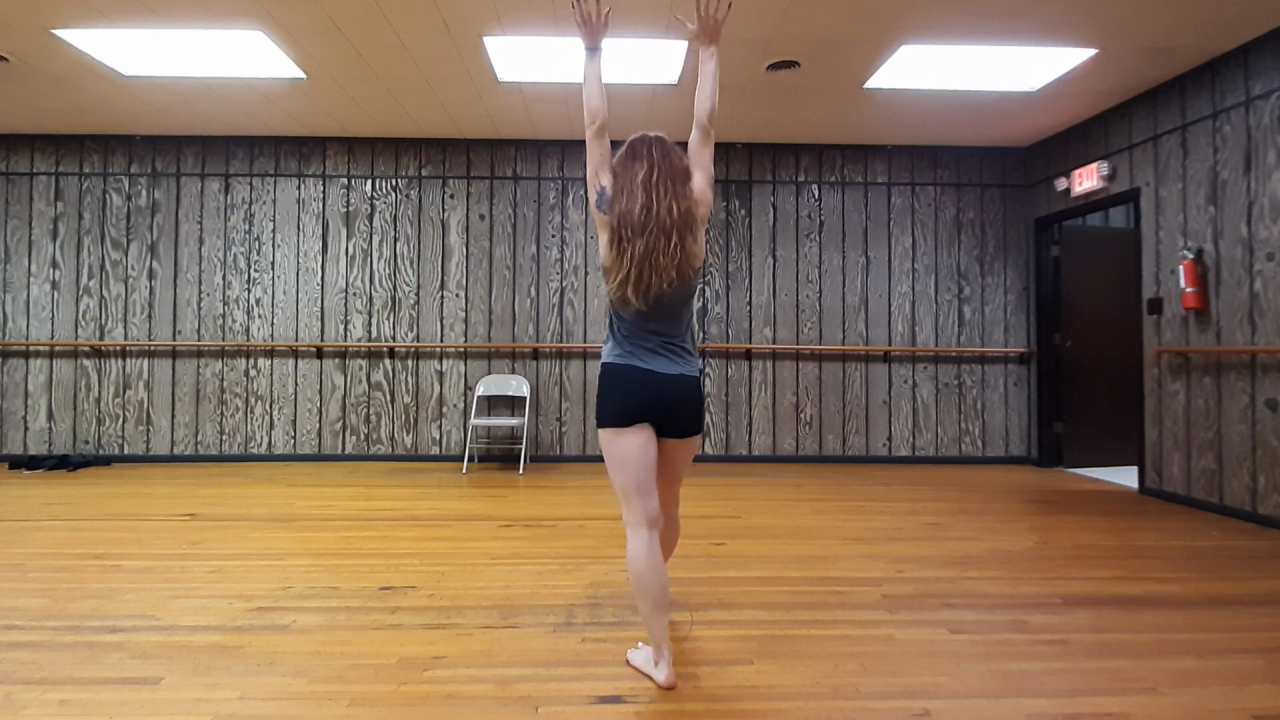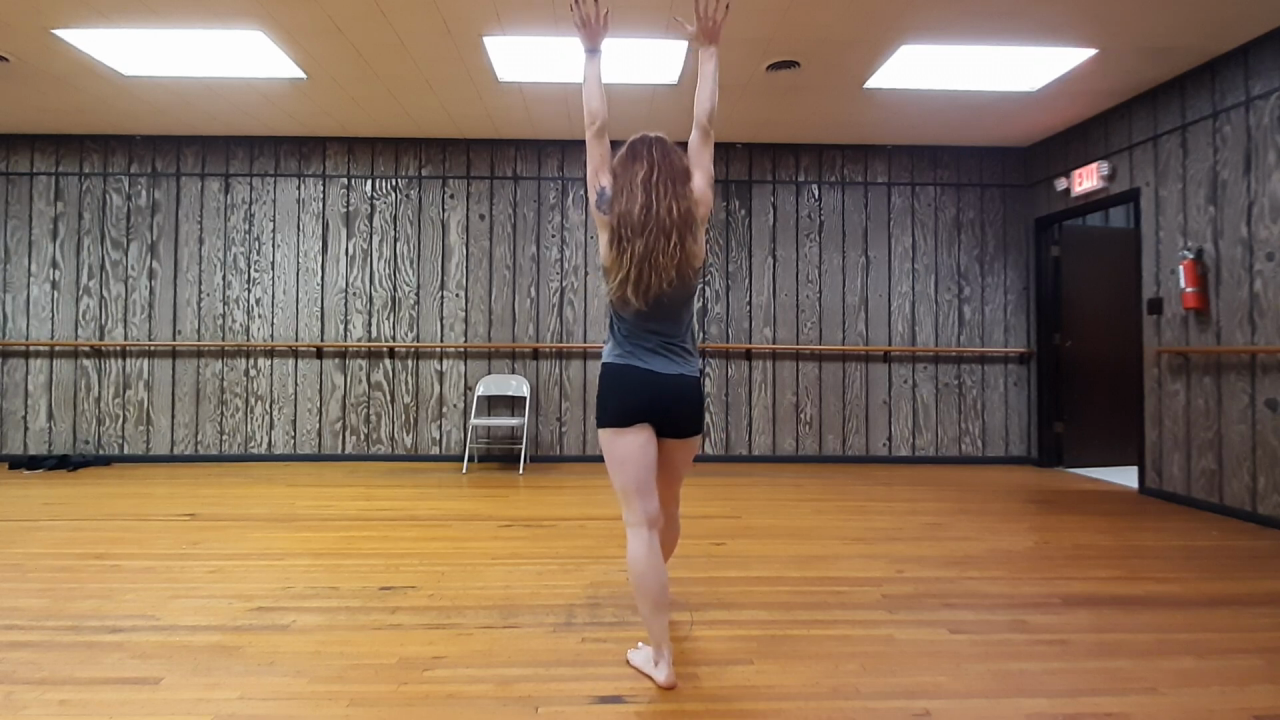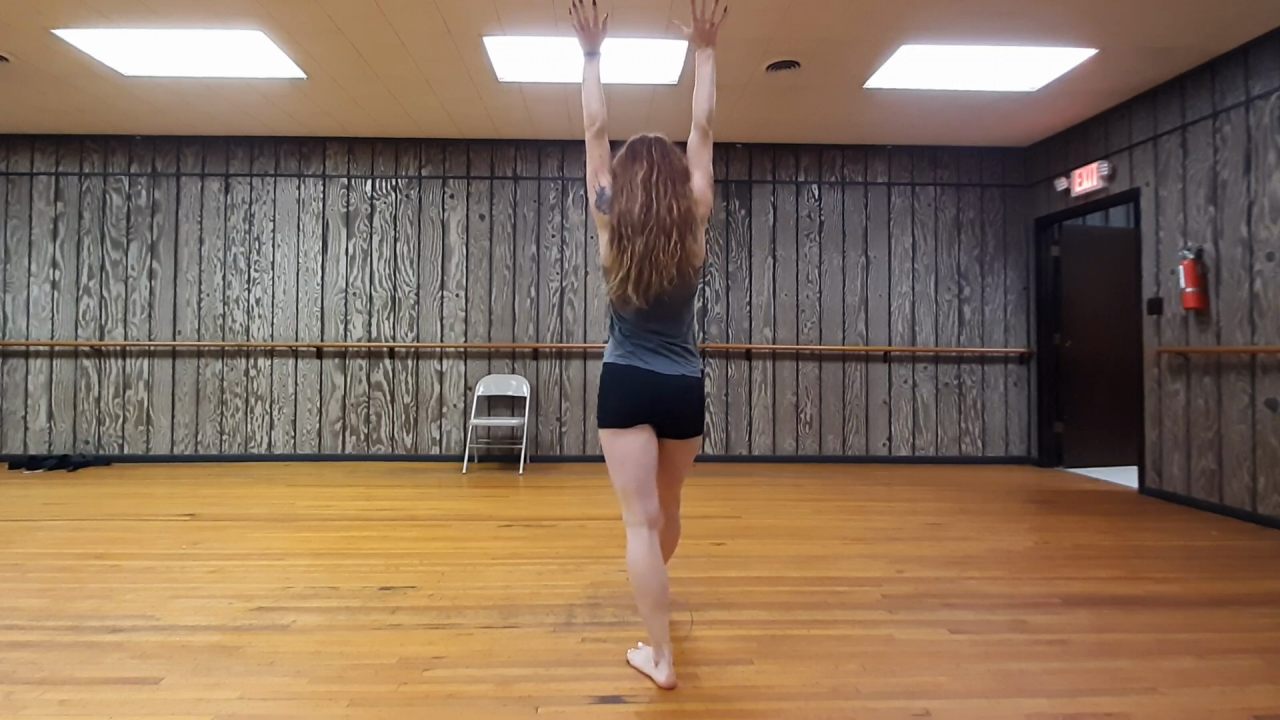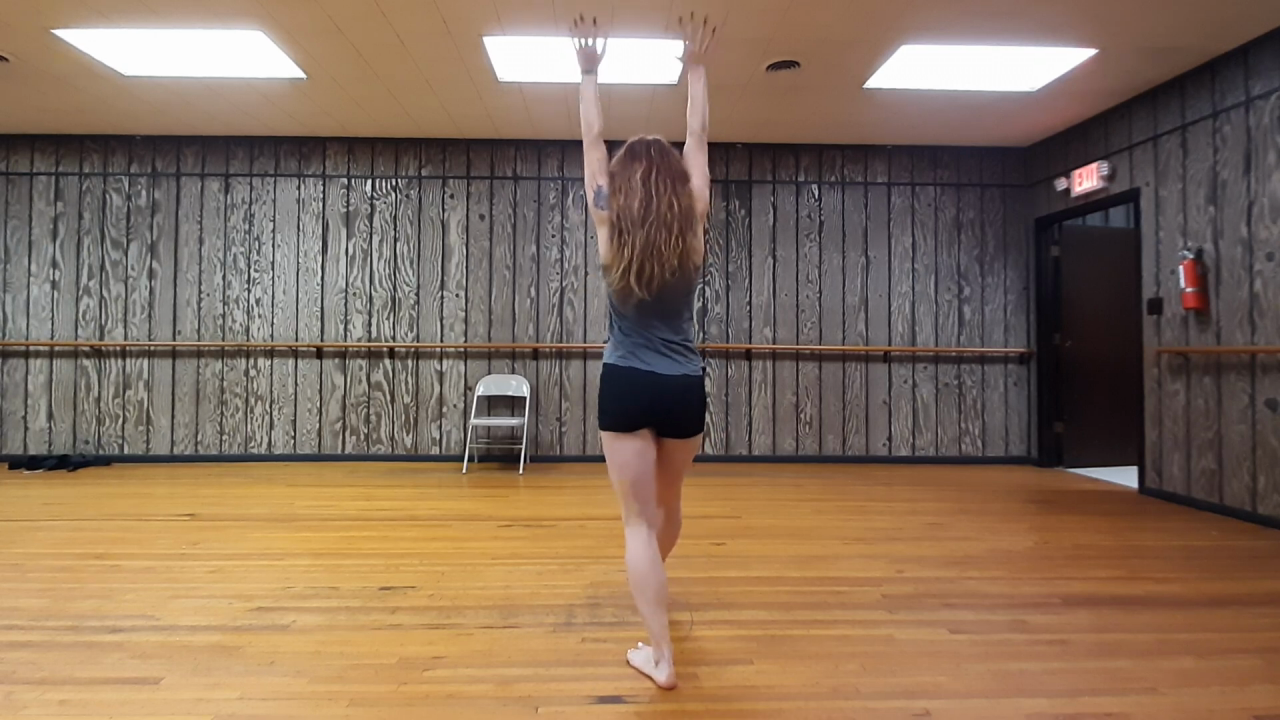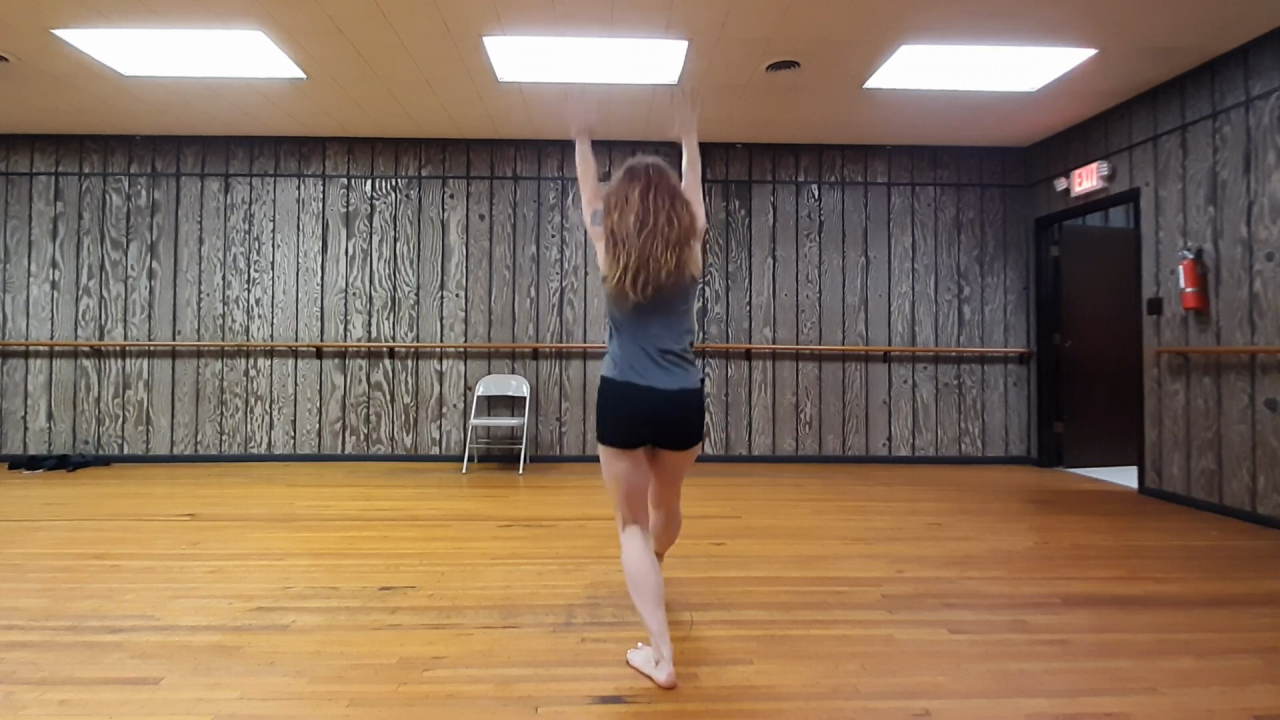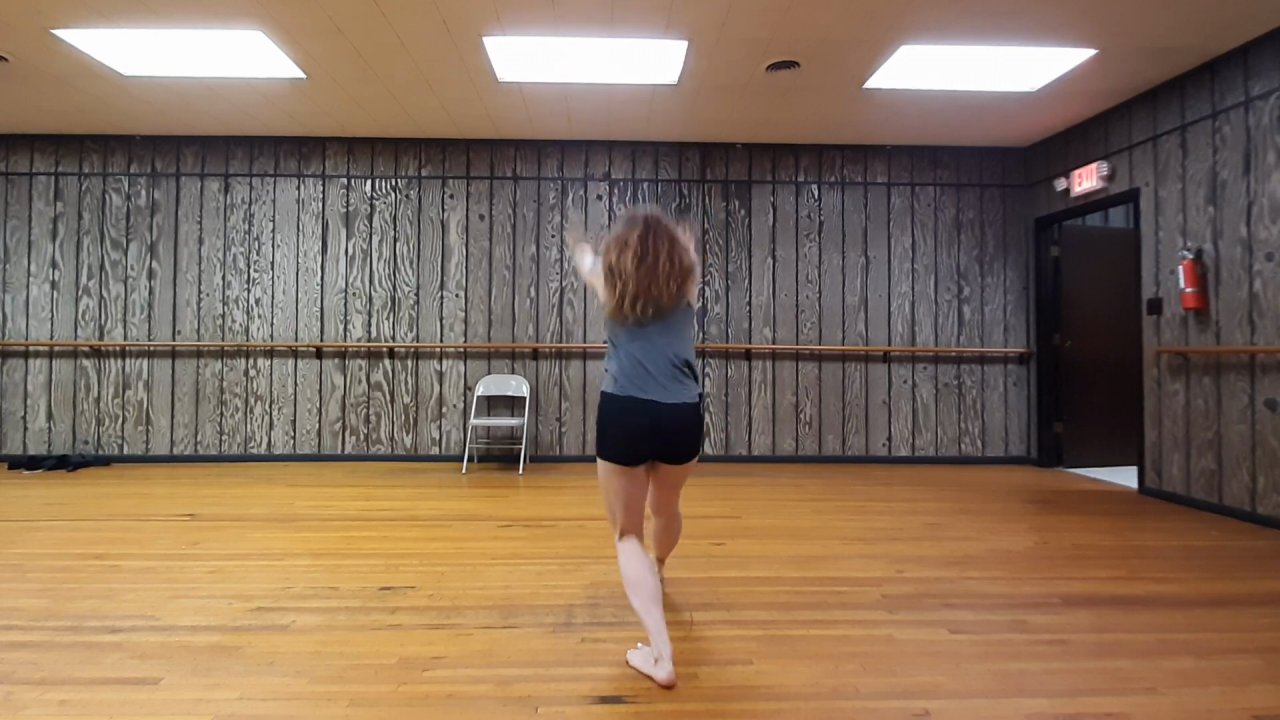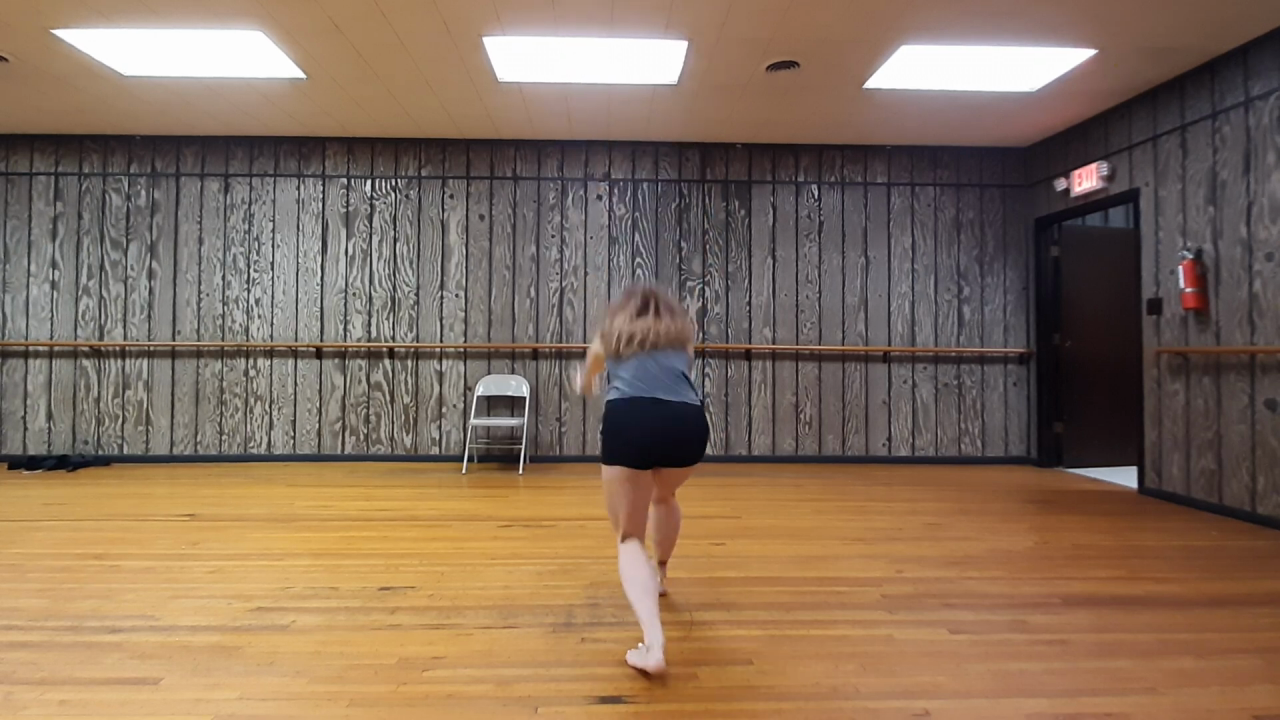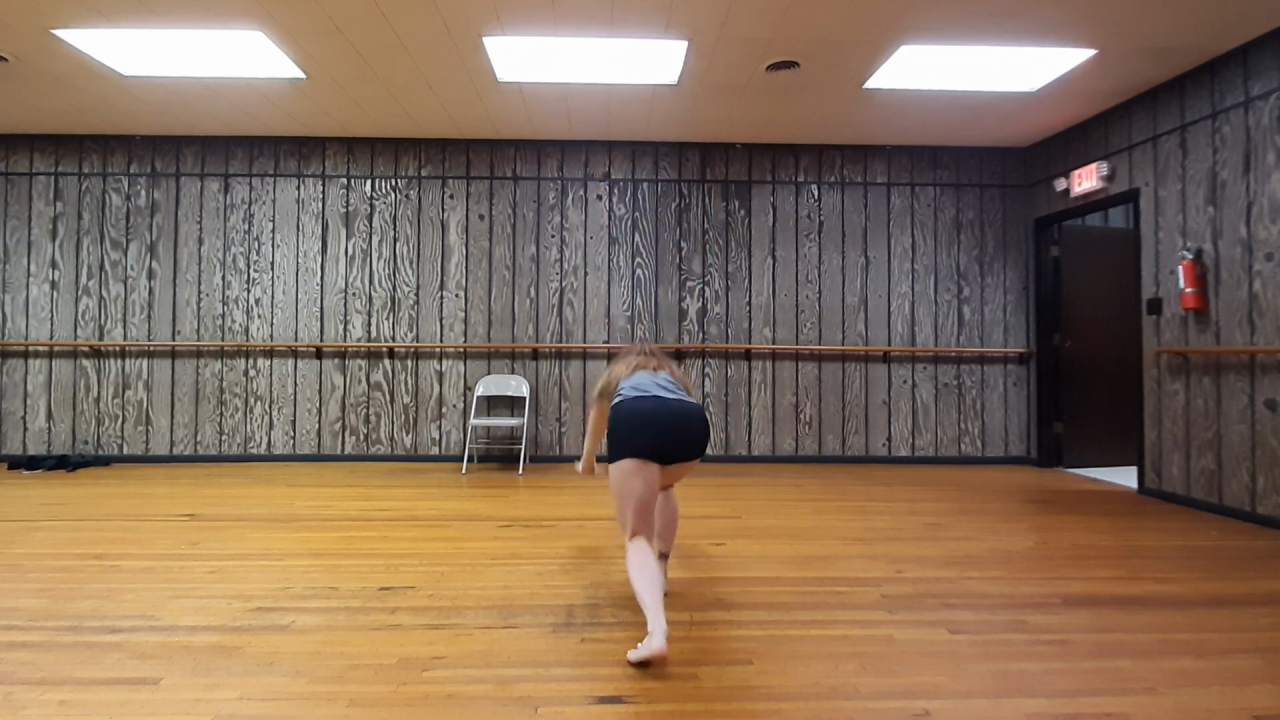
dt=0.2s
person 1, frame 1
left shoulder: (610, 227)
right shoulder: (691, 227)
left elbow: (595, 130)
right elbow: (704, 131)
left hip: (625, 387)
right hip: (682, 388)
left knee: (641, 521)
right knee: (666, 510)
left ankle: (660, 656)
right ankle: (654, 589)
person 1, frame 2
left shoulder: (611, 228)
right shoulder: (693, 229)
left elbow: (595, 132)
right elbow: (704, 131)
left hip: (625, 387)
right hip: (683, 389)
left knee: (642, 521)
right knee: (666, 511)
left ankle: (659, 655)
right ankle: (654, 593)
person 1, frame 3
left shoulder: (612, 229)
right shoulder: (694, 229)
left elbow: (594, 133)
right elbow: (703, 133)
left hip: (626, 387)
right hip: (684, 390)
left knee: (642, 522)
right knee: (666, 513)
left ankle: (660, 656)
right ankle: (654, 592)
person 1, frame 4
left shoulder: (612, 228)
right shoulder: (692, 228)
left elbow: (591, 145)
right elbow: (699, 141)
left wrist: (589, 76)
right wrist: (696, 70)
left hip: (627, 387)
right hip: (684, 389)
left knee: (640, 522)
right knee: (667, 507)
left ankle: (661, 657)
right ankle: (652, 577)
person 1, frame 5
left shoulder: (611, 242)
right shoulder: (690, 244)
left elbow: (588, 192)
right elbow: (693, 190)
left wrist: (583, 146)
right wrist: (689, 148)
left hip: (625, 399)
right hip: (683, 402)
left knee: (634, 526)
right knee: (667, 504)
left ankle: (661, 657)
right ankle: (654, 564)
person 1, frame 6
left shoulder: (610, 280)
right shoulder: (685, 282)
left elbow: (586, 264)
left wrist: (582, 255)
right wrist: (683, 241)
left hip: (624, 413)
right hip: (682, 416)
left knee: (628, 534)
right knee: (666, 505)
left ankle: (660, 654)
right ankle: (655, 572)
person 1, frame 7
left shoulder: (613, 333)
right shoulder: (679, 332)
left elbow: (588, 373)
left wrist: (584, 380)
left hip: (629, 418)
right hip: (688, 421)
left knee: (629, 537)
right knee: (665, 499)
left ankle: (653, 643)
right ankle: (658, 573)
person 1, frame 8
left shoulder: (616, 379)
right shoulder: (673, 375)
left elbow: (595, 429)
left wrist: (587, 461)
right wrist: (669, 478)
left hip: (635, 418)
right hip: (691, 420)
left knee: (638, 536)
right knee: (664, 490)
left ankle: (656, 631)
right ankle: (658, 569)
